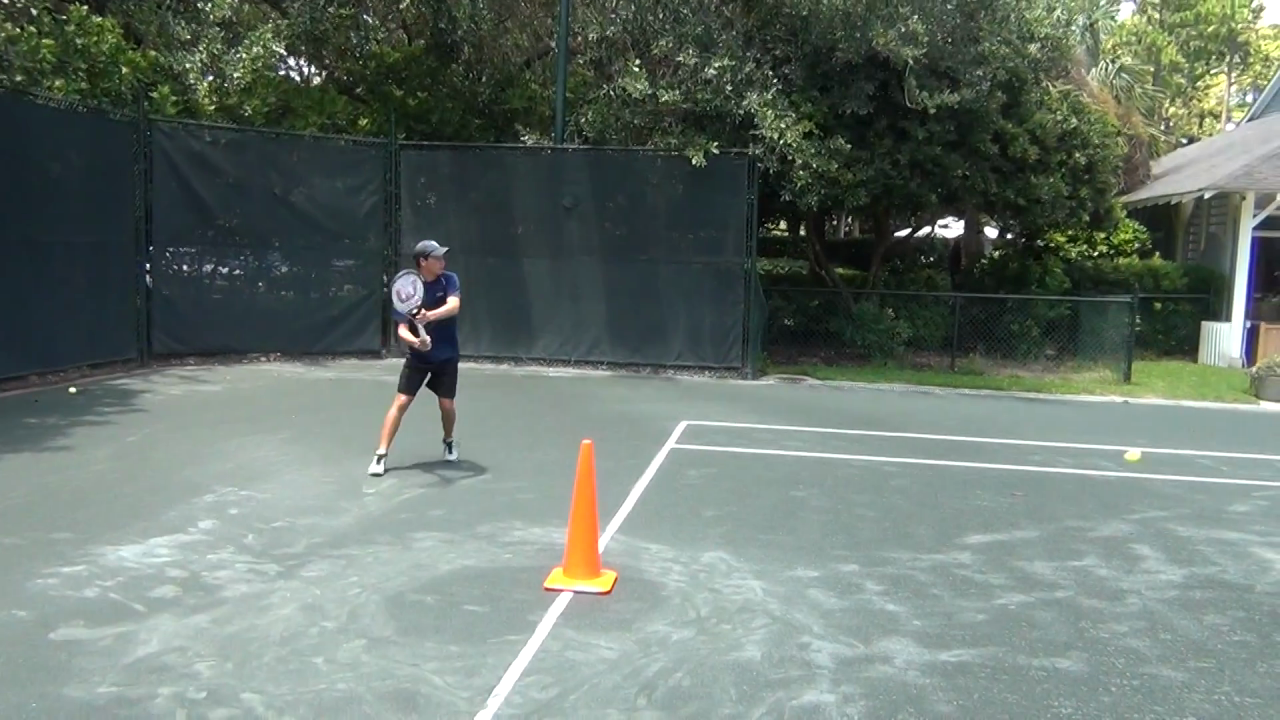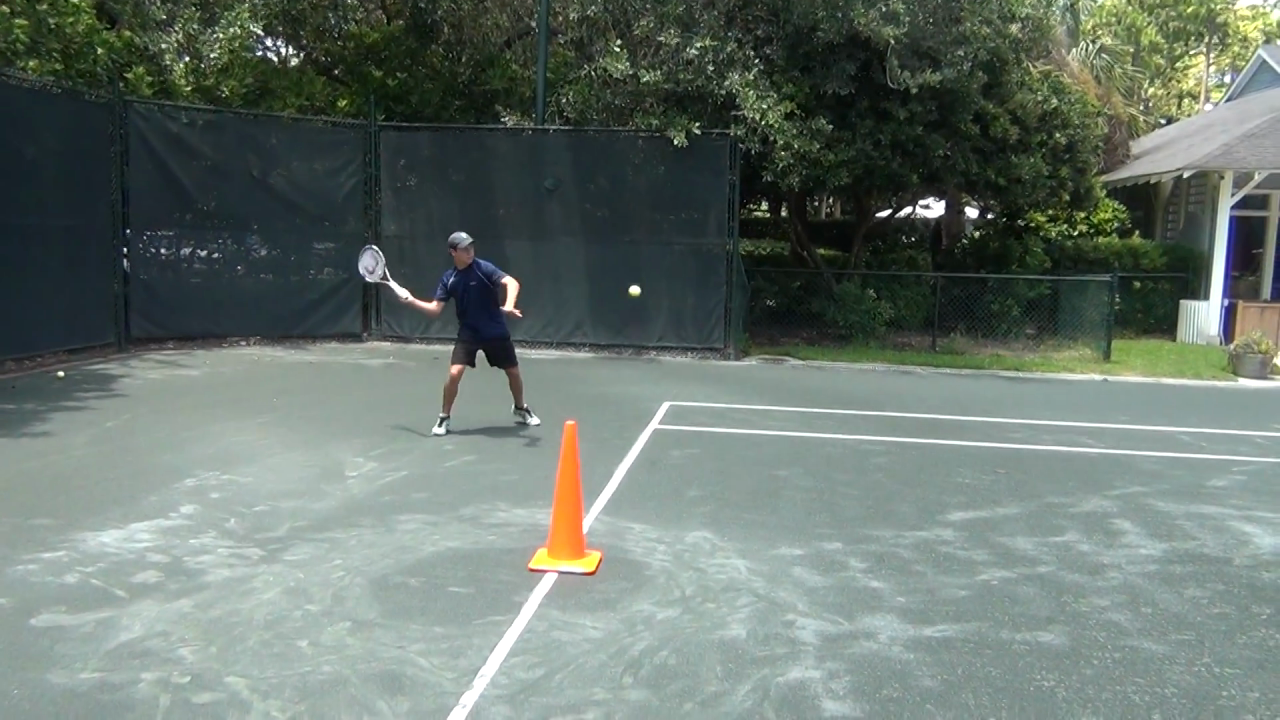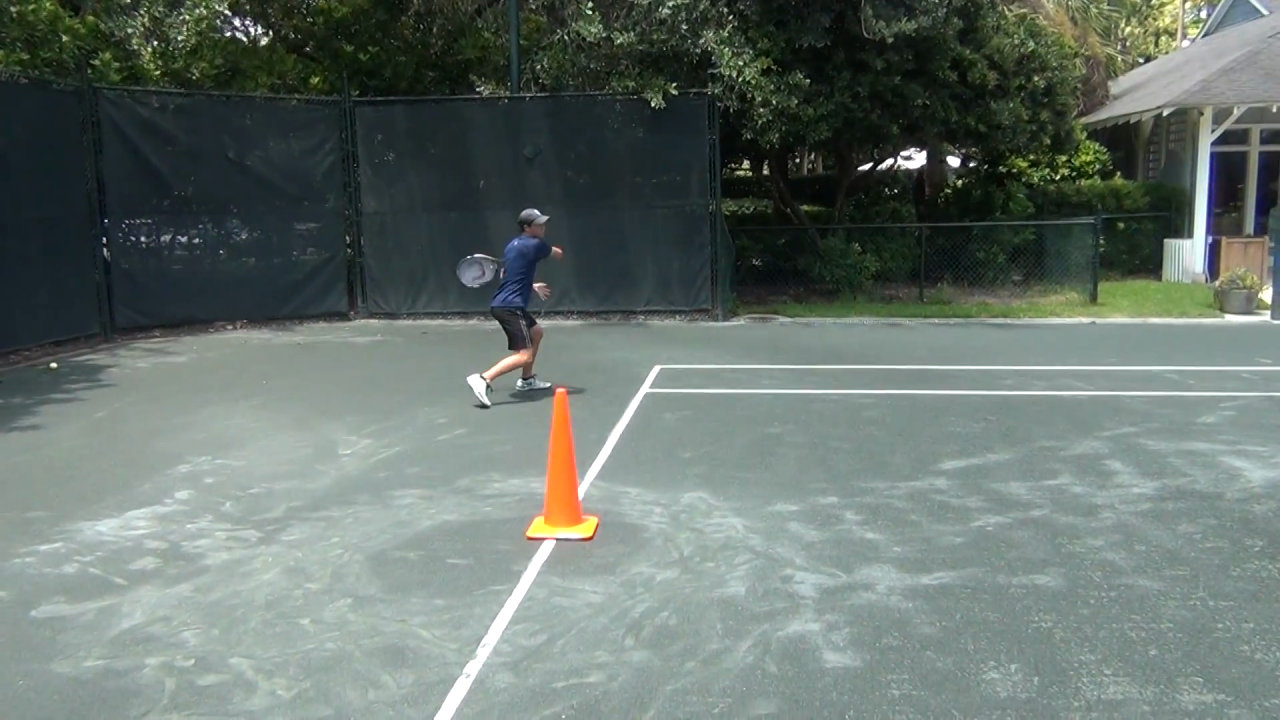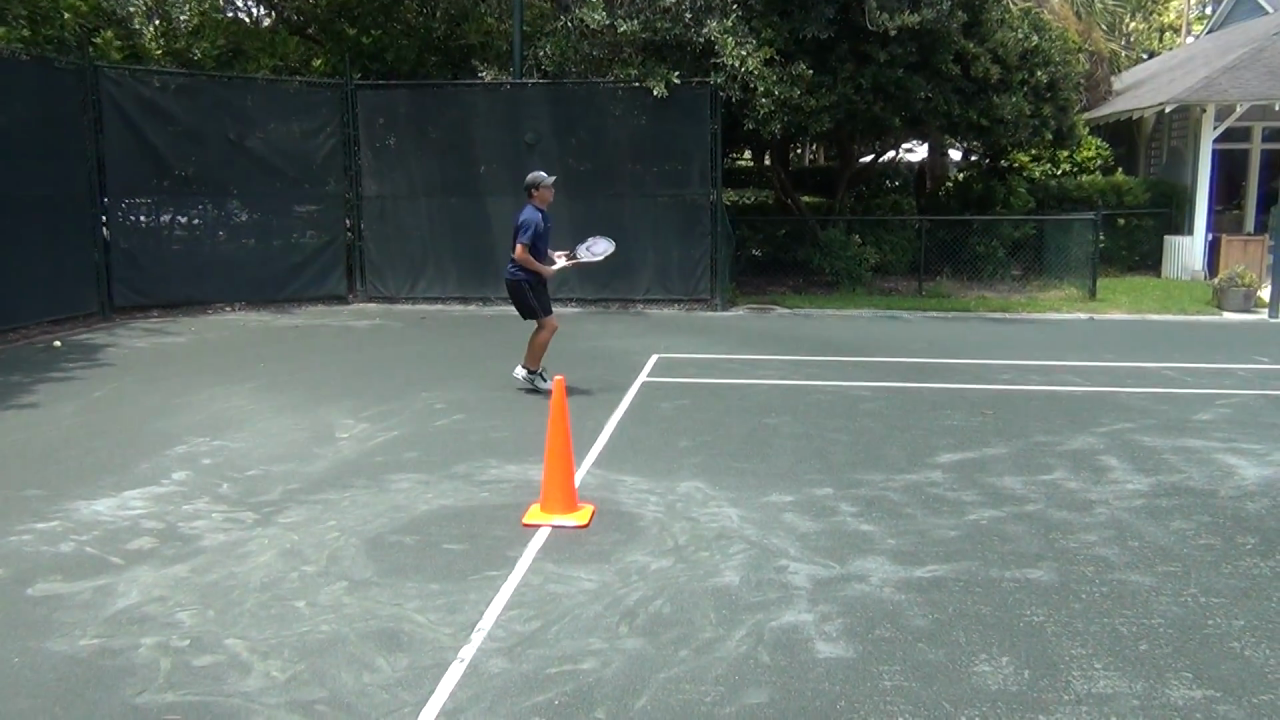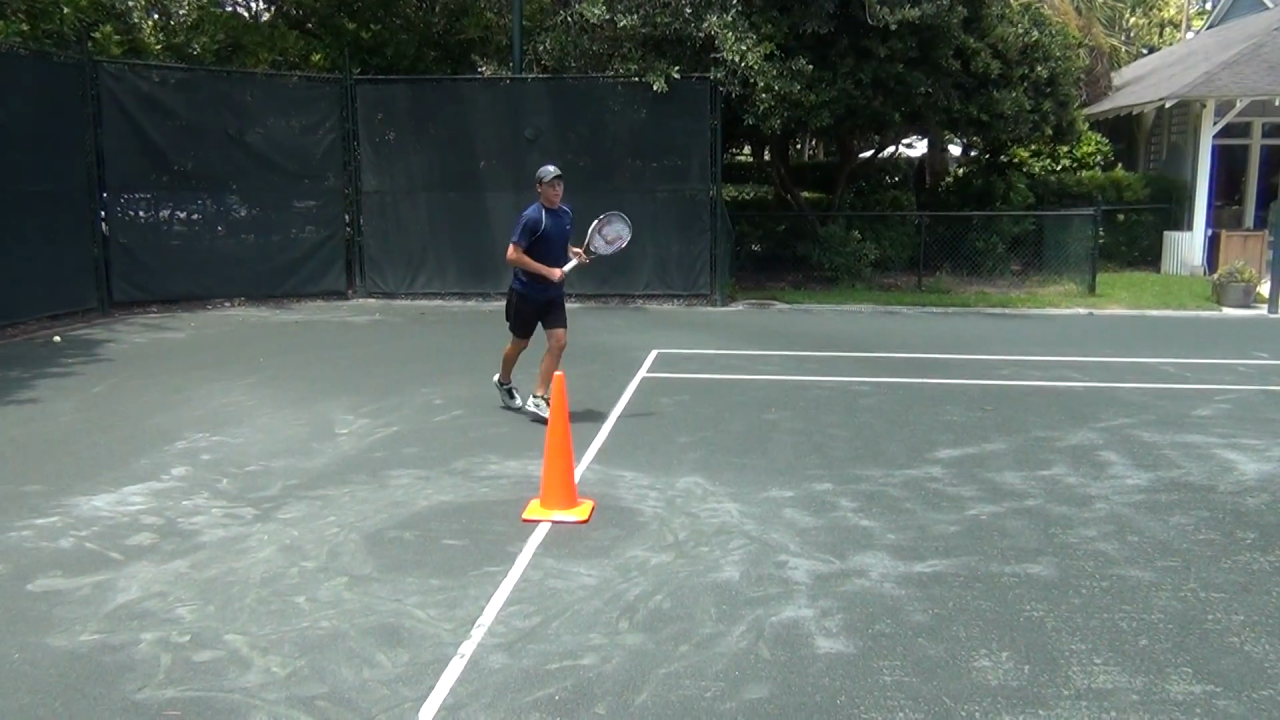
dt=0.5s
person 1, frame 1
left shoulder: (449, 280)
left elbow: (454, 306)
right elbow: (402, 330)
left wrist: (431, 316)
right wrist: (415, 341)
left hip: (447, 356)
right hip: (418, 355)
left knee: (447, 406)
right knee: (400, 403)
left ankle: (448, 442)
right ankle: (381, 455)
person 1, frame 2
left shoulder: (483, 267)
right shoulder: (449, 279)
left elbow: (511, 284)
right elbow: (435, 309)
left wrist: (509, 304)
right wrist: (412, 301)
left hip: (496, 332)
right hip: (469, 333)
left knee: (513, 374)
right knee: (455, 373)
left ankle: (522, 408)
right ankle: (444, 417)
person 1, frame 3
left shoulder: (512, 245)
right shoulder: (534, 245)
right elbow: (558, 254)
left wrist: (531, 286)
left hip: (501, 304)
right hip: (510, 307)
left knee: (537, 333)
right knee: (524, 357)
left ankle: (526, 379)
right ankle: (483, 379)
person 1, frame 4
left shoulder: (542, 214)
right shoulder: (530, 218)
right elbow: (519, 254)
left wrist: (551, 255)
right wrist: (544, 268)
left hip: (533, 280)
right hip: (523, 280)
left knee: (544, 326)
right knee: (549, 324)
left ankle: (529, 370)
right ankle: (532, 371)
person 1, frame 5
left shoulder: (566, 214)
right shoulder: (532, 217)
right elbow: (513, 255)
left wrist: (572, 252)
right wrist: (548, 271)
left hip: (553, 293)
right hip: (526, 291)
left knee: (559, 342)
right knee: (519, 343)
left ankle: (538, 399)
right ankle: (504, 381)
